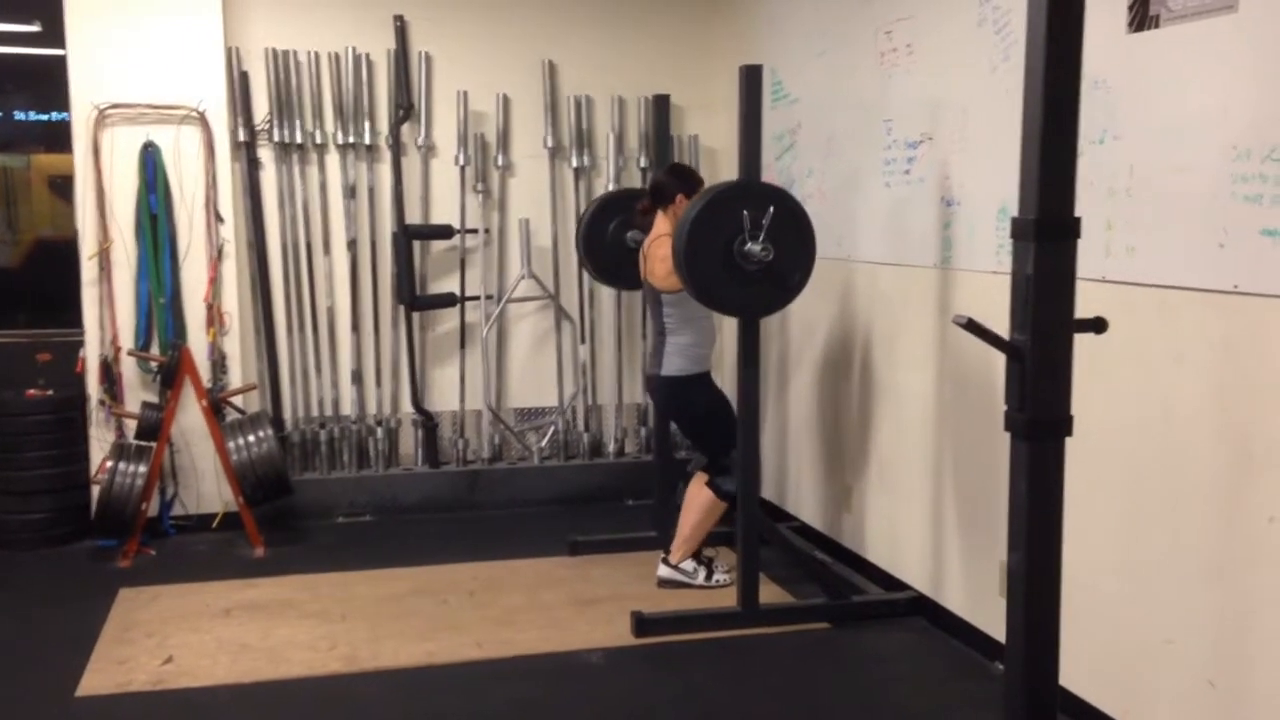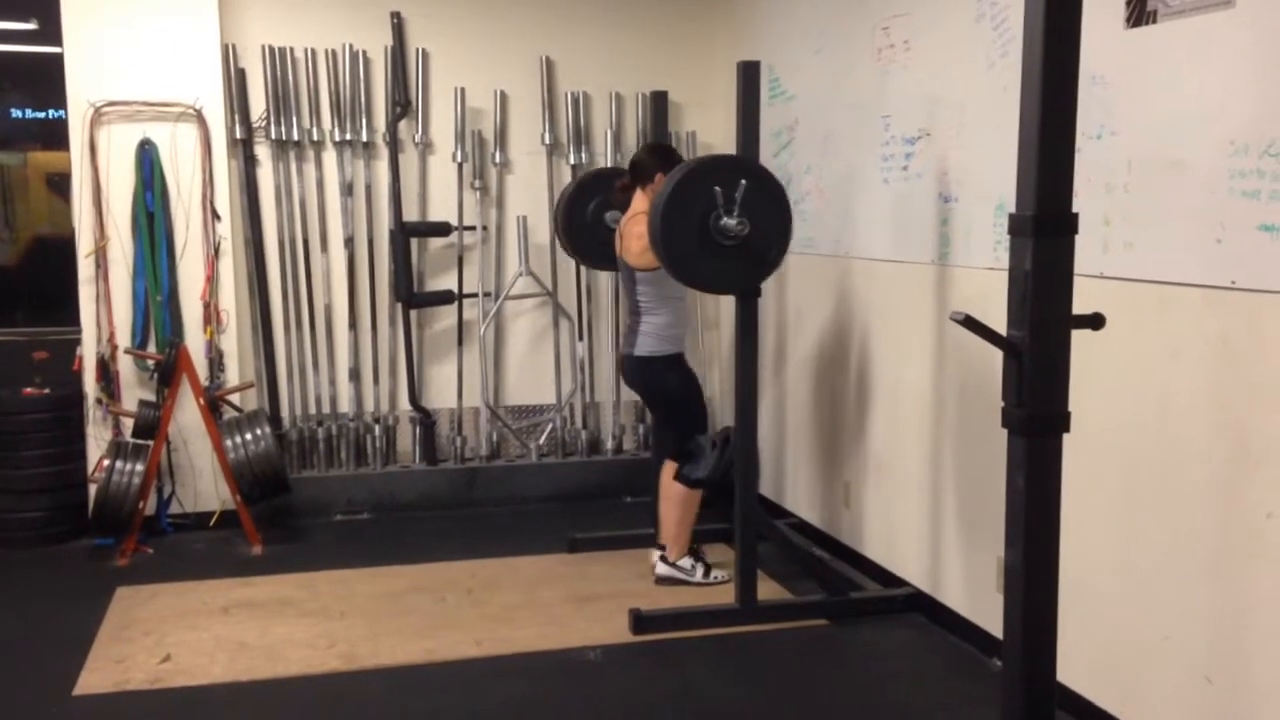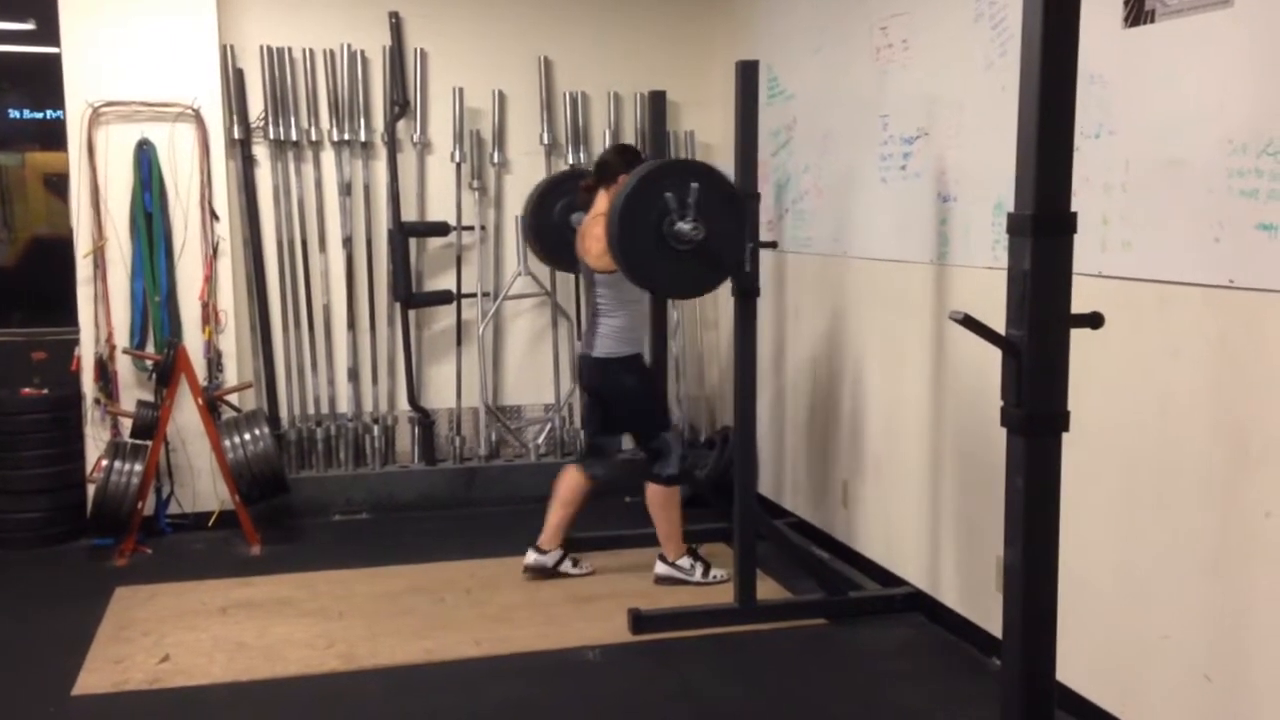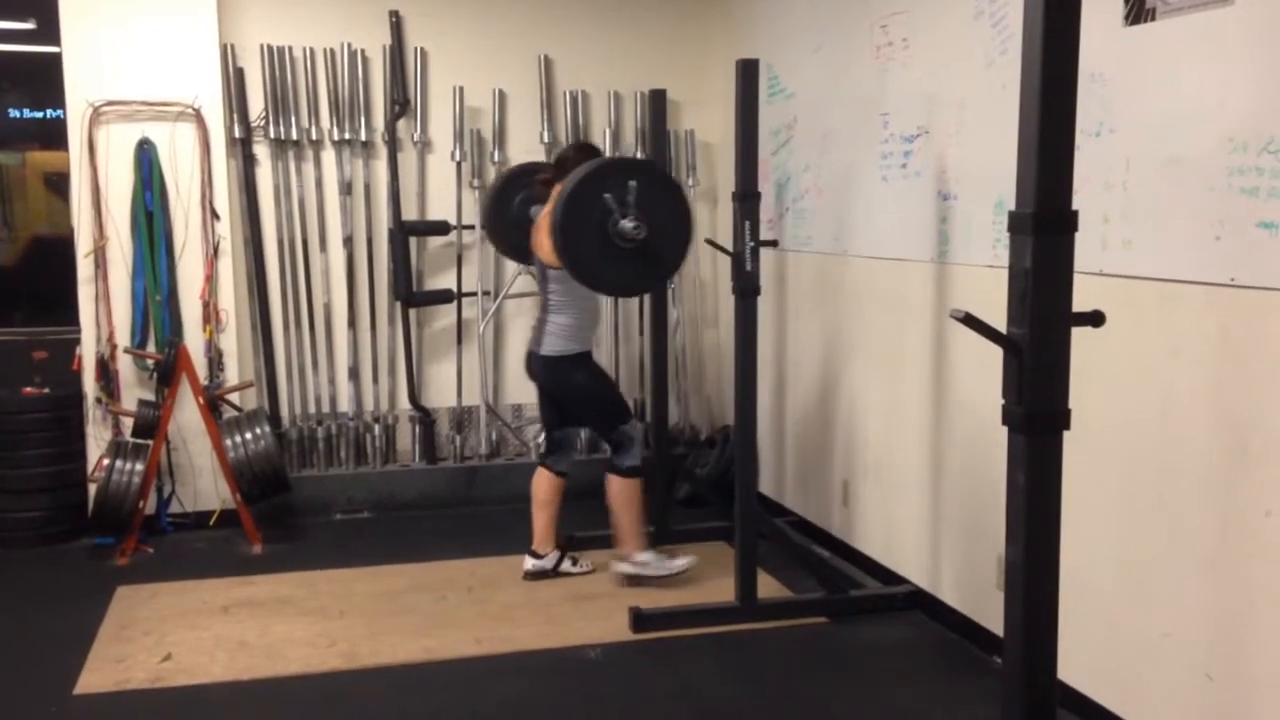
dt=0.3s
person 1, frame 1
left shoulder: (652, 245)
right shoulder: (670, 252)
left hip: (669, 374)
right hip: (683, 377)
left knee: (719, 461)
right knee: (732, 468)
left ankle: (685, 550)
right ankle: (678, 562)
person 1, frame 2
left shoulder: (629, 224)
right shoulder: (646, 230)
left hip: (642, 355)
right hip: (658, 360)
left knee: (678, 448)
right knee: (692, 453)
left ankle: (668, 544)
right ankle: (676, 560)
person 1, frame 3
left shoulder: (590, 225)
right shoulder: (608, 232)
left hip: (599, 358)
right hip: (618, 362)
left knee: (596, 455)
right knee: (665, 451)
left ankle: (545, 550)
right ankle: (674, 559)
person 1, frame 4
left shoulder: (544, 221)
left hip: (547, 353)
right hip: (567, 358)
left knee: (558, 450)
right knee: (627, 442)
left ankle: (541, 554)
right ankle: (635, 553)
